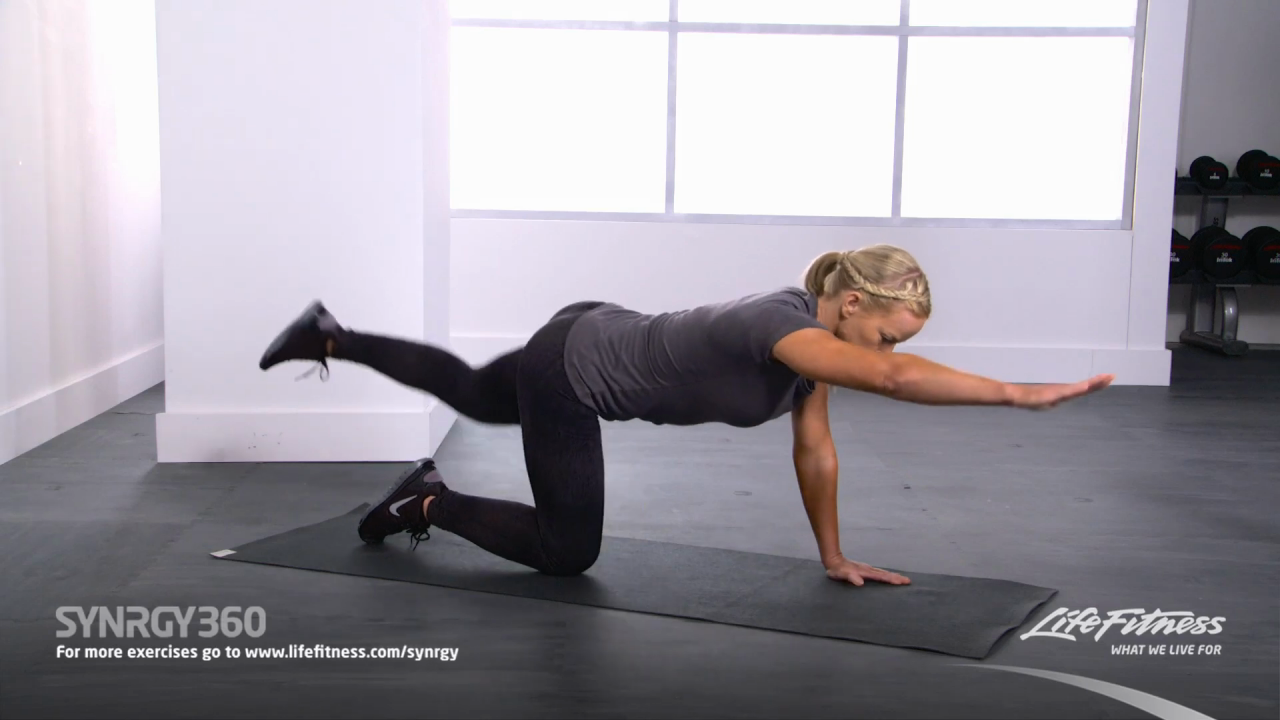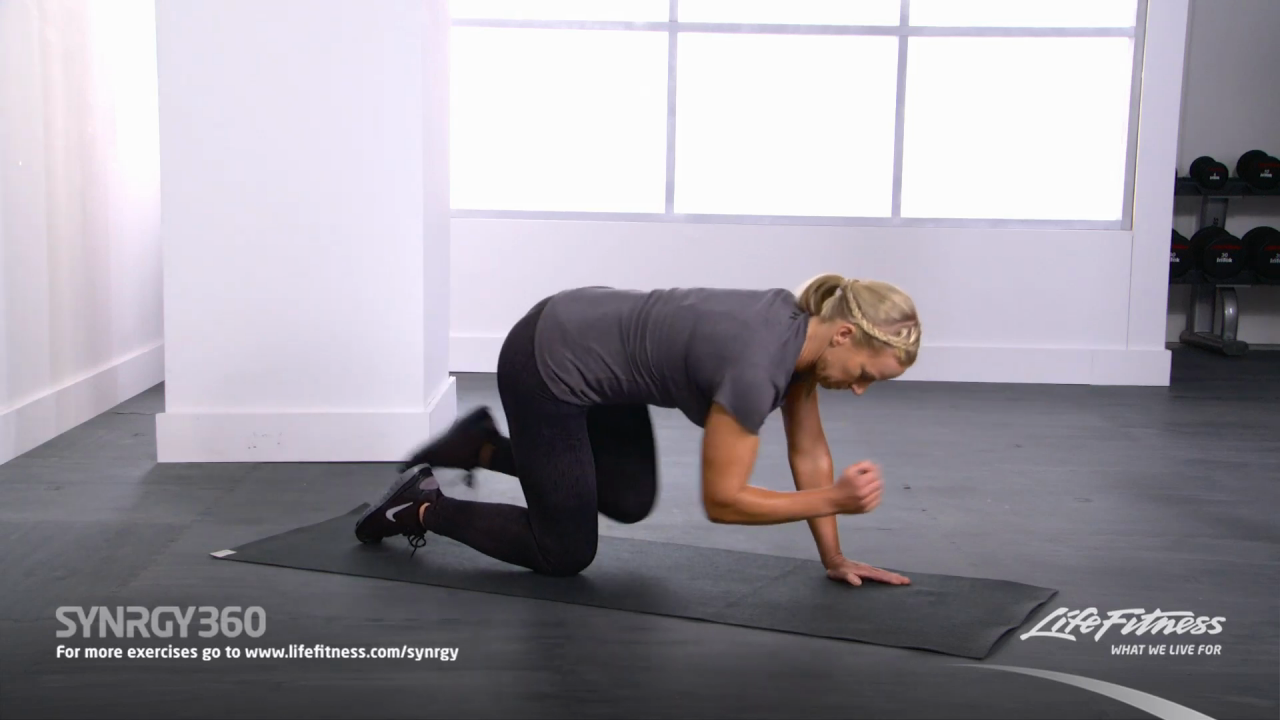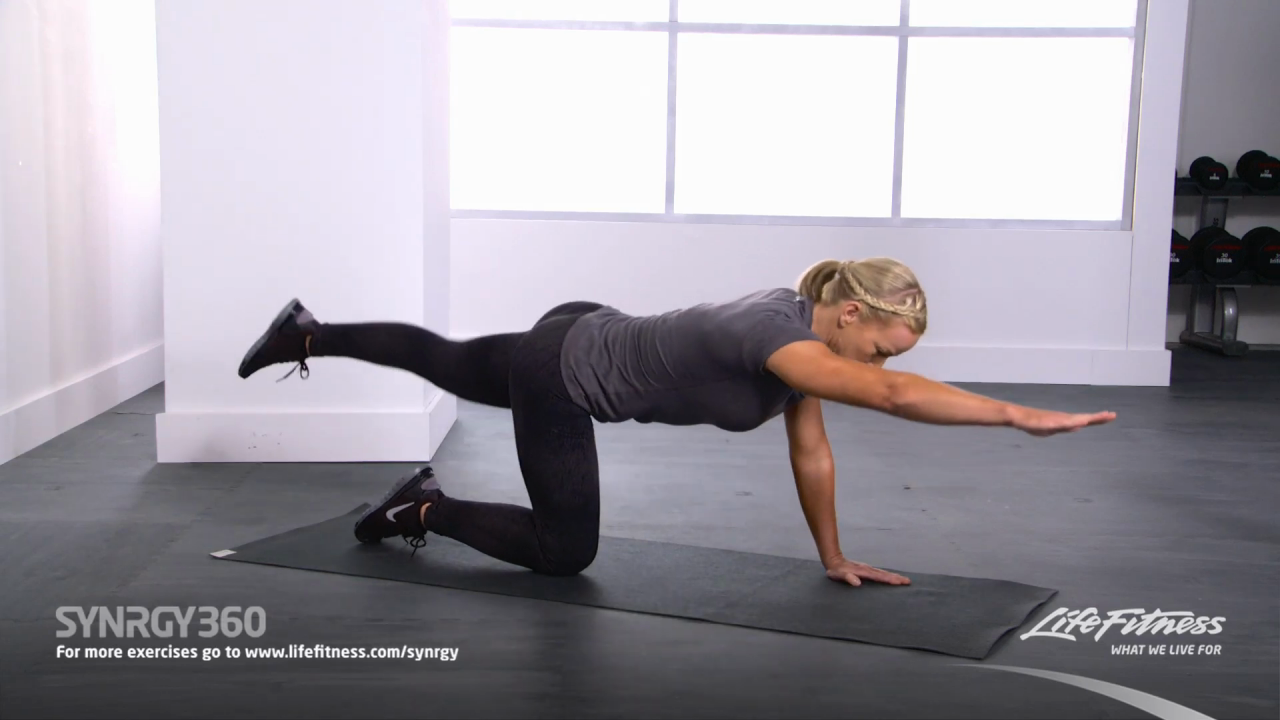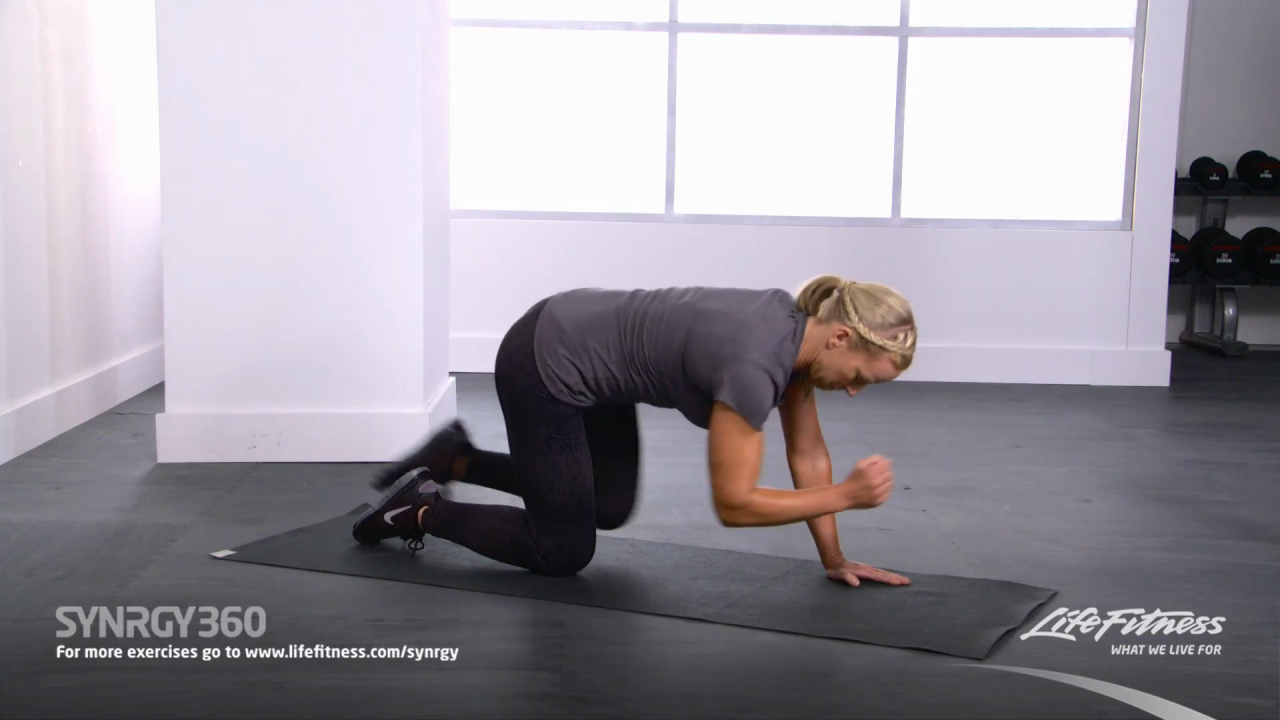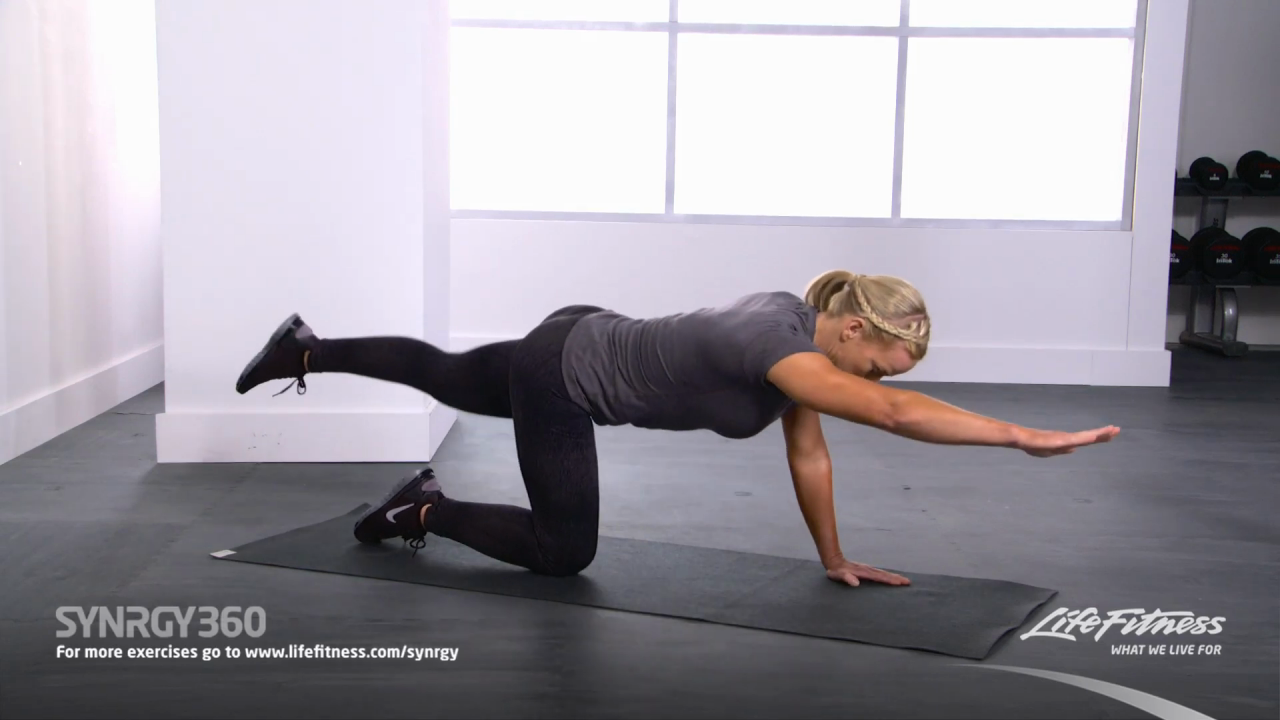
dt=1s
person 1, frame 1
left shoulder: (810, 327)
right shoulder: (784, 327)
left elbow: (815, 450)
right elbow: (894, 379)
left wrist: (834, 556)
right wrist: (1021, 393)
left hip: (601, 341)
right hip: (565, 374)
left knee: (474, 396)
right knee: (567, 550)
left ankle: (331, 337)
right ankle: (428, 502)
person 1, frame 2
left shoulder: (802, 325)
right shoulder: (755, 369)
left elbow: (810, 452)
right elbow: (723, 501)
left wrist: (836, 557)
right wrist: (836, 505)
left hip: (591, 344)
right hip: (547, 368)
left knee: (630, 501)
right knee: (565, 552)
left ankle: (483, 443)
right ankle: (420, 508)
person 1, frame 3
left shoulder: (805, 321)
right shoulder: (777, 337)
left elbow: (812, 452)
right elbow: (896, 396)
left wrist: (834, 557)
right wrist: (1024, 416)
left hip: (590, 340)
right hip: (559, 378)
left knee: (446, 364)
right knee: (564, 551)
left ankle: (307, 332)
right ankle: (421, 507)
person 1, frame 4
left shoulder: (798, 325)
right shoulder: (753, 368)
left elbow: (808, 453)
right elbow: (734, 504)
left wrist: (836, 556)
right wrist: (848, 497)
left hip: (589, 352)
right hip: (545, 367)
left knee: (609, 509)
right knee: (563, 551)
left ankle: (456, 456)
right ankle: (419, 511)
person 1, frame 5
left shoulder: (803, 320)
right shoulder: (778, 347)
left elbow: (809, 453)
right elbow: (896, 412)
left wrist: (834, 557)
right wrist: (1028, 436)
left hip: (590, 342)
right hip: (559, 378)
left knee: (446, 379)
right knee: (564, 551)
left ankle: (306, 349)
right ankle: (421, 509)
